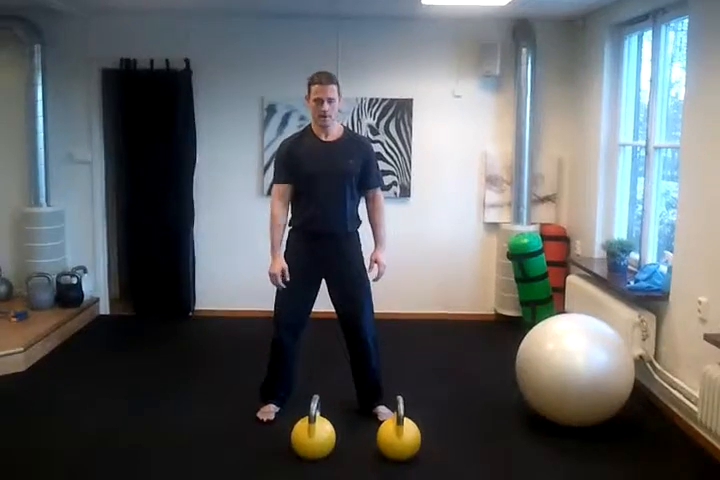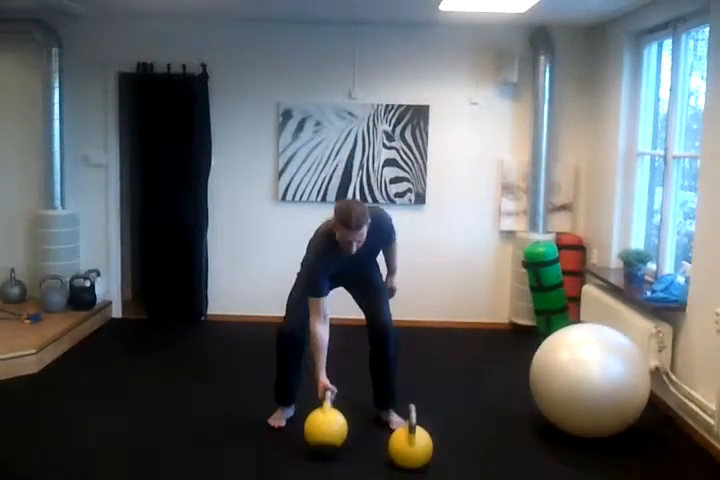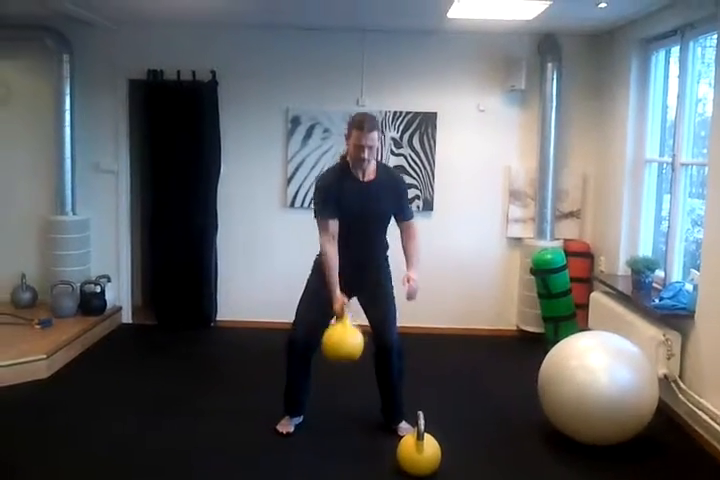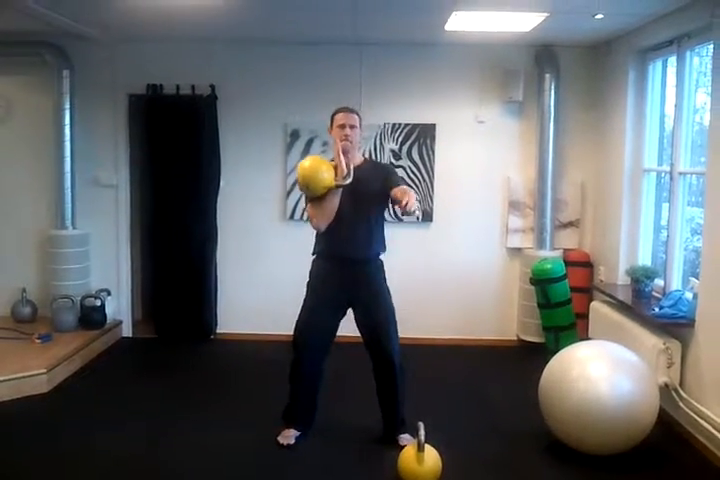
dt=1s
person 1, frame 1
left shoulder: (360, 147)
right shoulder: (291, 147)
left elbow: (374, 197)
right elbow: (279, 203)
left wrist: (380, 246)
right wrist: (276, 255)
left hip: (345, 247)
right hip: (301, 248)
left knee: (360, 325)
right knee: (287, 324)
left ankle: (372, 400)
right ankle: (273, 397)
person 1, frame 2
left shoulder: (380, 221)
right shoulder: (319, 250)
left elbow: (390, 243)
right elbow: (318, 320)
left wrist: (391, 274)
right wrist: (320, 374)
left hip: (364, 271)
right hip: (320, 276)
left knee: (383, 329)
right knee: (290, 330)
left ankle: (386, 407)
right ankle: (285, 404)
person 1, frame 3
left shoulder: (393, 180)
right shoulder: (329, 182)
left elbow: (408, 227)
right elbow: (329, 238)
left wrist: (412, 270)
right wrist: (336, 292)
left hip: (374, 269)
right hip: (331, 269)
left knee: (388, 342)
right knee: (300, 339)
left ankle: (394, 416)
right ankle: (294, 411)
person 1, frame 4
left shoulder: (381, 172)
left elbow: (404, 194)
right elbow: (319, 221)
left wrist: (409, 201)
right wrist: (339, 180)
left hip: (368, 271)
right hip: (328, 269)
left knee: (388, 352)
right knee: (306, 348)
left ankle: (396, 427)
right ankle: (296, 421)
